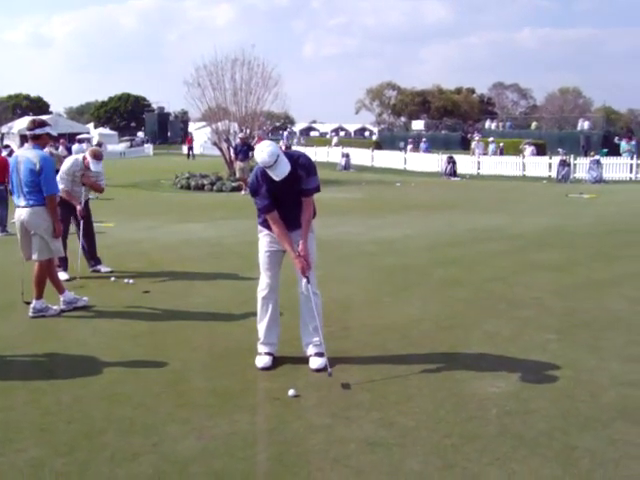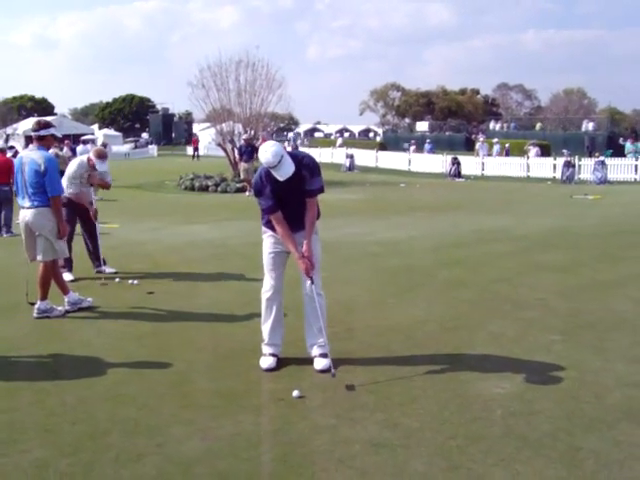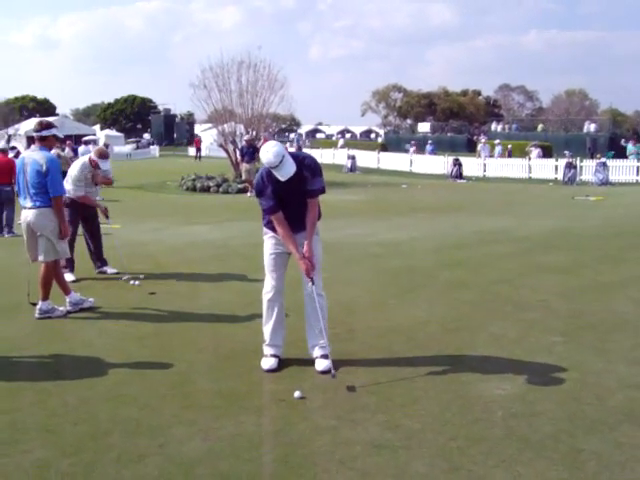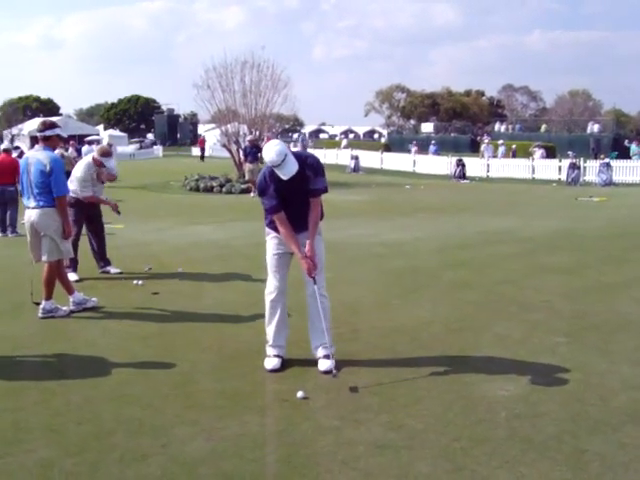
dt=0.1s
person 1, frame 1
left shoulder: (303, 163)
right shoulder: (257, 180)
left elbow: (307, 204)
right elbow: (274, 221)
left wrist: (303, 243)
right wrist: (293, 256)
left hip: (301, 230)
right hip: (271, 233)
left knee: (308, 287)
right knee: (267, 288)
left ankle: (314, 347)
right ankle: (266, 347)
person 1, frame 2
left shoulder: (307, 164)
right shoulder: (261, 181)
left elbow: (311, 205)
right elbow: (278, 221)
left wrist: (307, 244)
right wrist: (297, 256)
left hip: (305, 231)
right hip: (275, 234)
left knee: (313, 288)
right knee: (271, 289)
left ankle: (319, 348)
right ankle: (270, 348)
person 1, frame 3
left shoulder: (309, 165)
right shoulder: (263, 181)
left elbow: (313, 206)
right elbow: (279, 222)
left wrist: (308, 243)
right wrist: (298, 257)
left hip: (306, 232)
right hip: (276, 235)
left knee: (314, 290)
right knee: (272, 290)
left ankle: (320, 349)
right ankle: (272, 349)
person 1, frame 4
left shoulder: (311, 164)
right shoulder: (265, 181)
left elbow: (315, 205)
right elbow: (281, 222)
left wrist: (310, 243)
right wrist: (299, 257)
left hip: (309, 232)
right hip: (278, 235)
left knee: (317, 290)
right knee: (275, 291)
left ankle: (324, 349)
right ankle: (275, 349)
person 2, frame 1
left shoulder: (15, 157)
right shoulder: (43, 158)
left elbow: (13, 189)
right elbow: (50, 195)
right wrist: (56, 221)
left hip: (20, 212)
right hip: (38, 212)
left knee: (47, 258)
right knee: (43, 259)
left ankle: (66, 298)
right ankle: (38, 305)
person 2, frame 2
left shoulder: (20, 158)
right shoulder: (47, 159)
left elbow: (18, 189)
right elbow: (54, 196)
right wrist: (61, 222)
left hip: (25, 213)
right hip: (43, 213)
left knee: (51, 258)
right knee: (48, 260)
left ankle: (70, 298)
right ankle: (42, 305)
person 2, frame 3
left shoulder: (22, 158)
right shoulder: (49, 160)
left elbow: (20, 190)
right elbow: (56, 196)
right wrist: (63, 223)
left hip: (26, 214)
right hip: (45, 214)
left knee: (52, 259)
right knee: (49, 261)
left ankle: (72, 299)
right ankle: (44, 306)
person 2, frame 4
left shoulder: (25, 158)
right shoulder: (53, 160)
left elbow: (24, 190)
right elbow: (60, 196)
right wrist: (66, 223)
left hip: (30, 213)
right hip: (49, 214)
left knee: (56, 259)
right knee: (52, 260)
left ankle: (75, 298)
right ankle: (47, 306)
person 3, frame 1
left shoulder: (96, 167)
right shoulder: (70, 164)
left elbow: (101, 189)
right elbow: (64, 189)
left wrist: (90, 182)
right wrist: (76, 205)
left hip: (82, 200)
right hip: (64, 200)
left knee: (87, 232)
right knee: (61, 234)
left ankle: (94, 263)
right ankle: (61, 268)
person 3, frame 2
left shoulder: (101, 167)
right shoulder: (76, 166)
left elbow: (108, 185)
right elbow: (73, 193)
left wrist: (98, 181)
right wrist: (89, 207)
left hip: (88, 201)
right hip: (69, 201)
left knee: (93, 233)
right knee: (67, 235)
left ankle: (99, 264)
right ankle: (66, 269)
person 3, frame 3
left shoulder: (102, 164)
right shoulder: (79, 169)
left elbow: (110, 181)
right elbow: (79, 195)
left wrist: (101, 179)
right wrist: (99, 206)
left hip: (88, 201)
right hip: (72, 201)
left knee: (95, 233)
right knee: (70, 235)
left ankle: (101, 264)
right ankle: (68, 270)
person 3, frame 4
left shoulder: (105, 163)
right shoulder: (83, 169)
left elbow: (114, 175)
right elbow: (87, 196)
left wrist: (106, 176)
right wrist: (108, 203)
left hip: (93, 200)
right hip: (77, 200)
left knee: (98, 233)
right knee: (74, 235)
left ankle: (104, 264)
right ankle: (71, 270)
